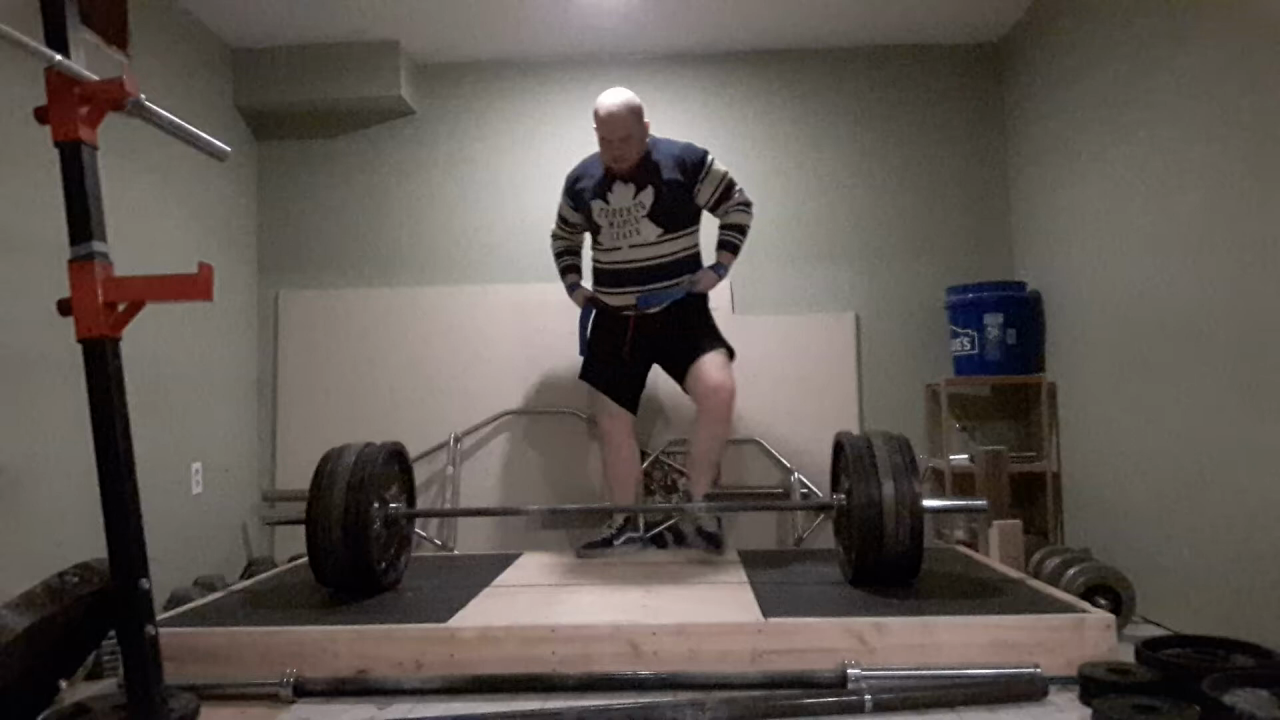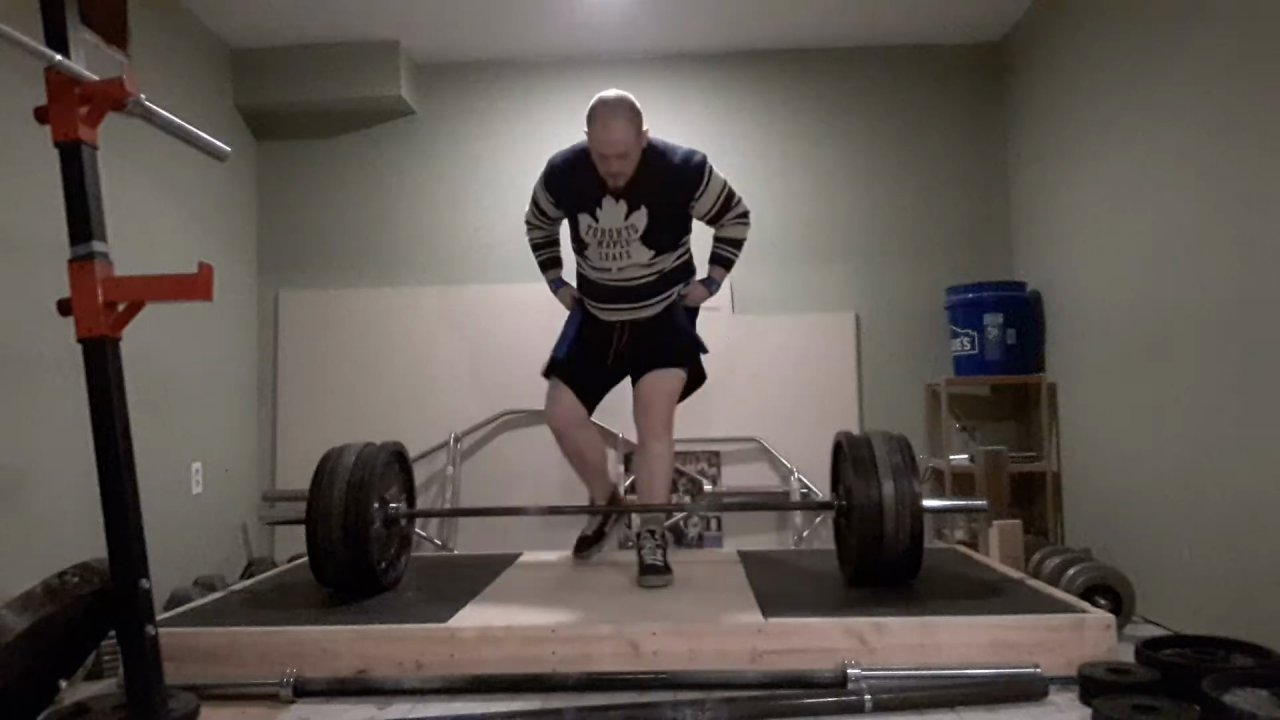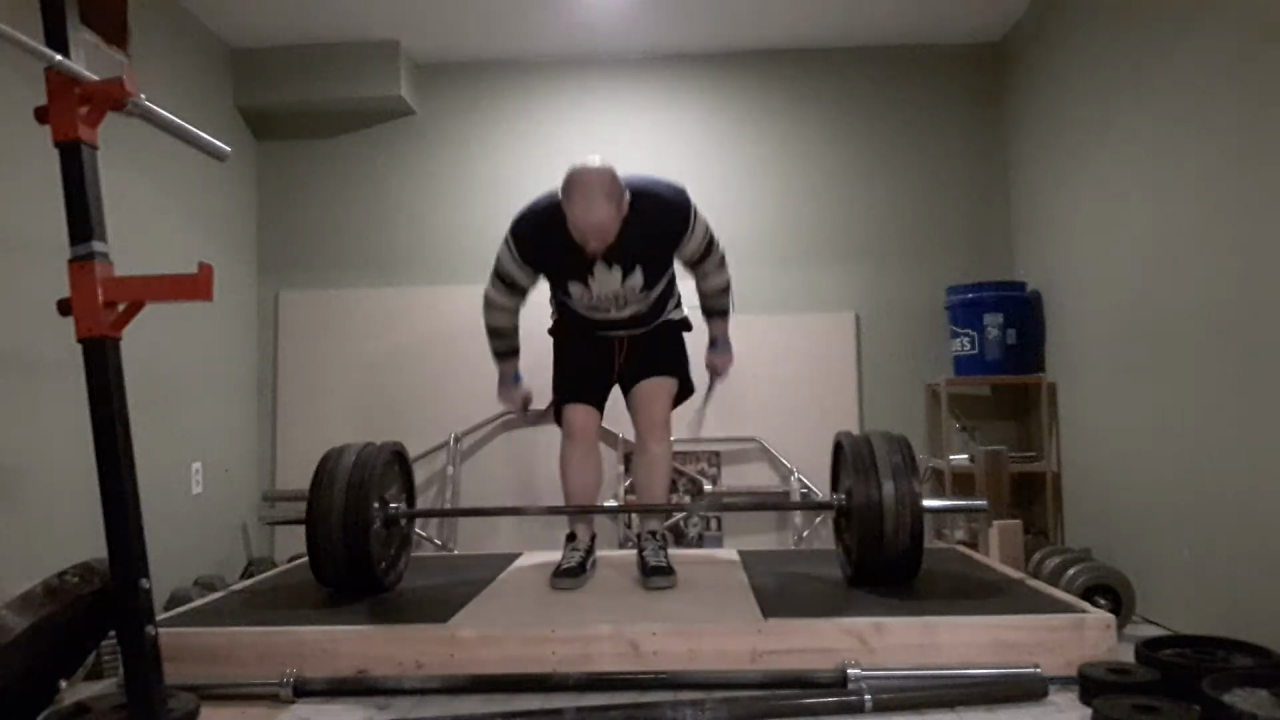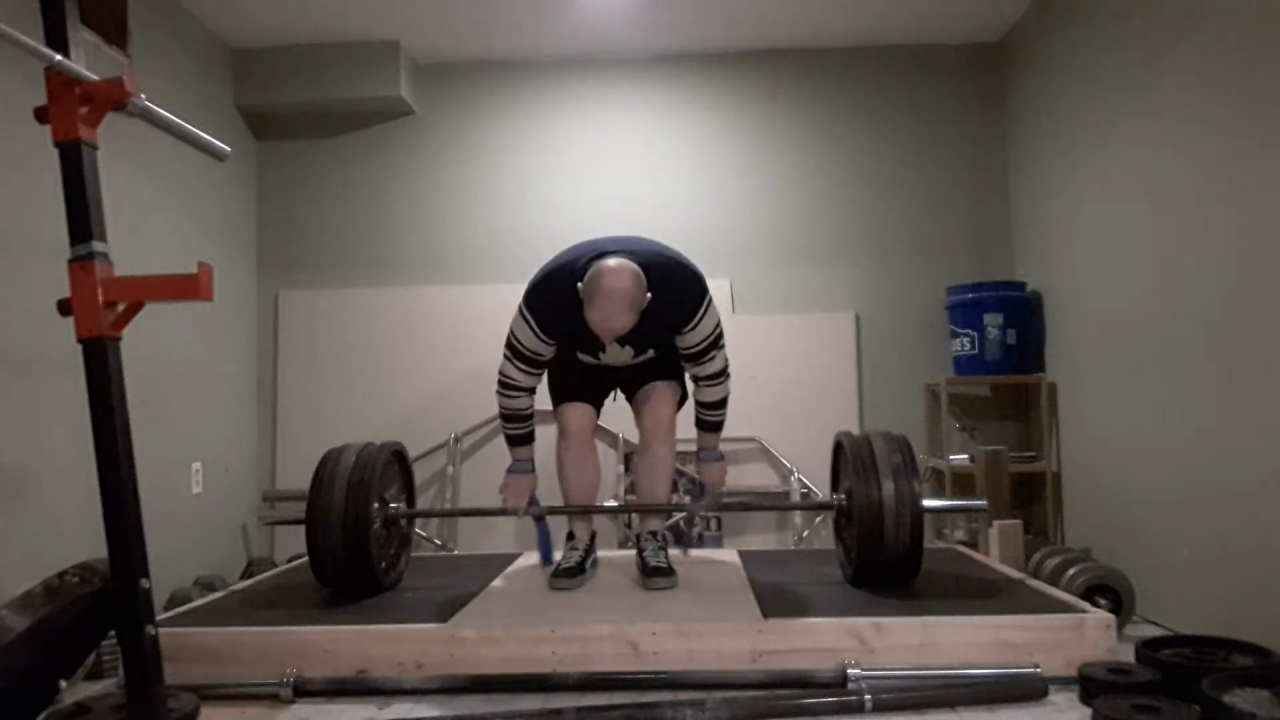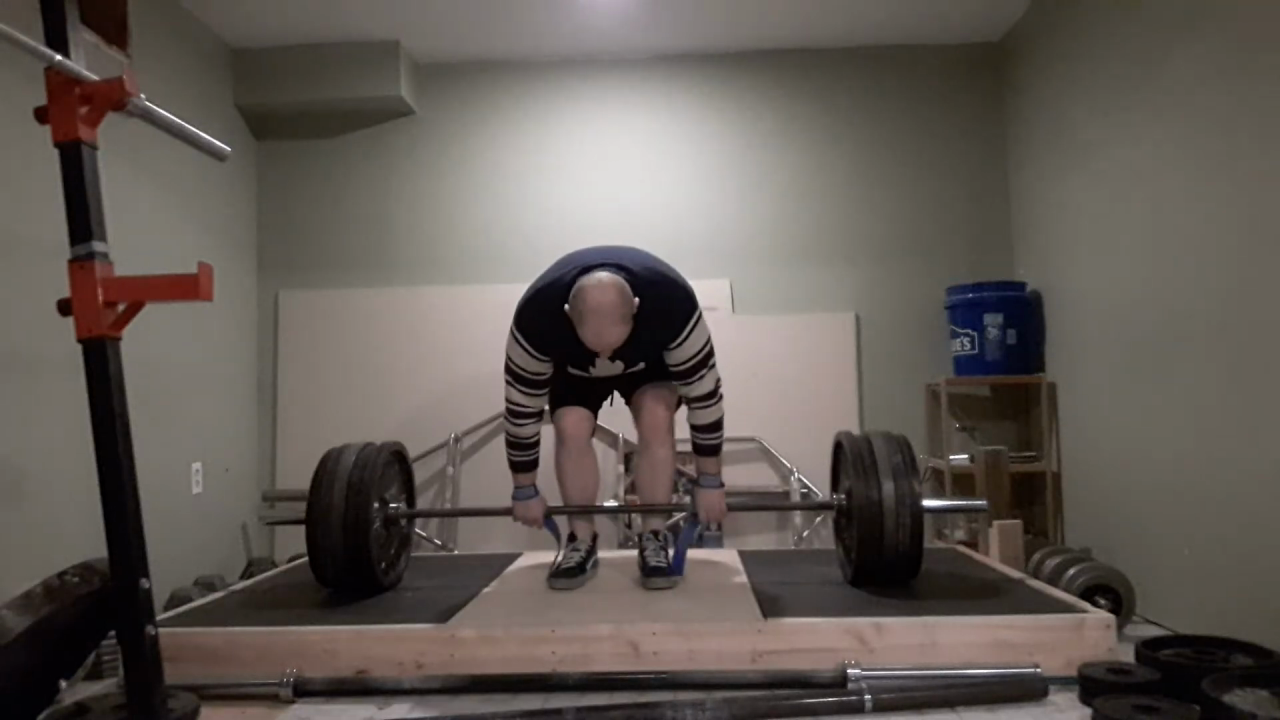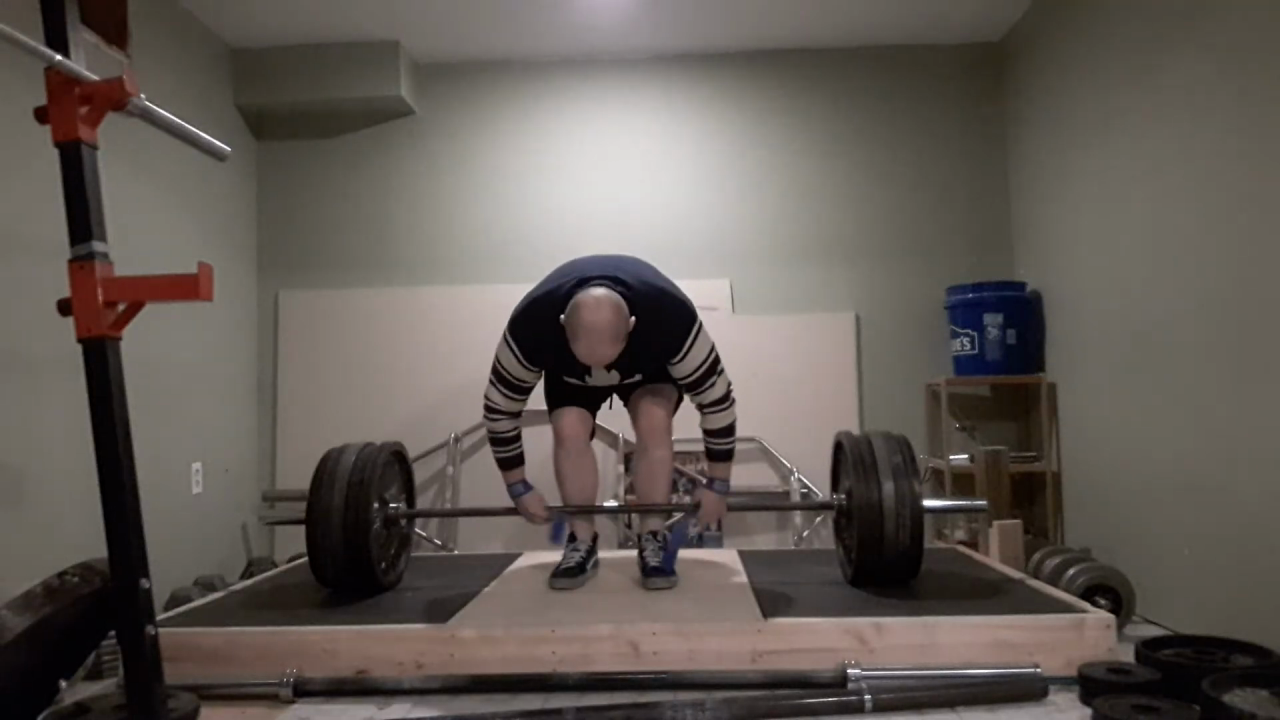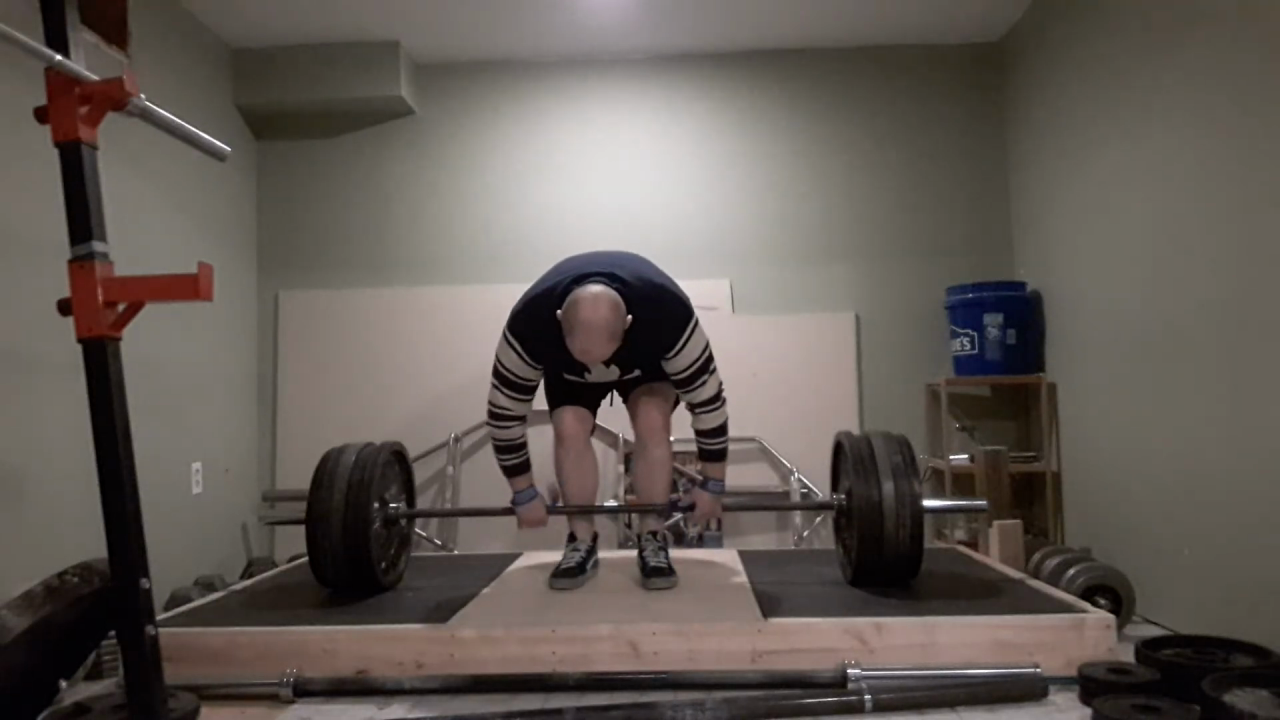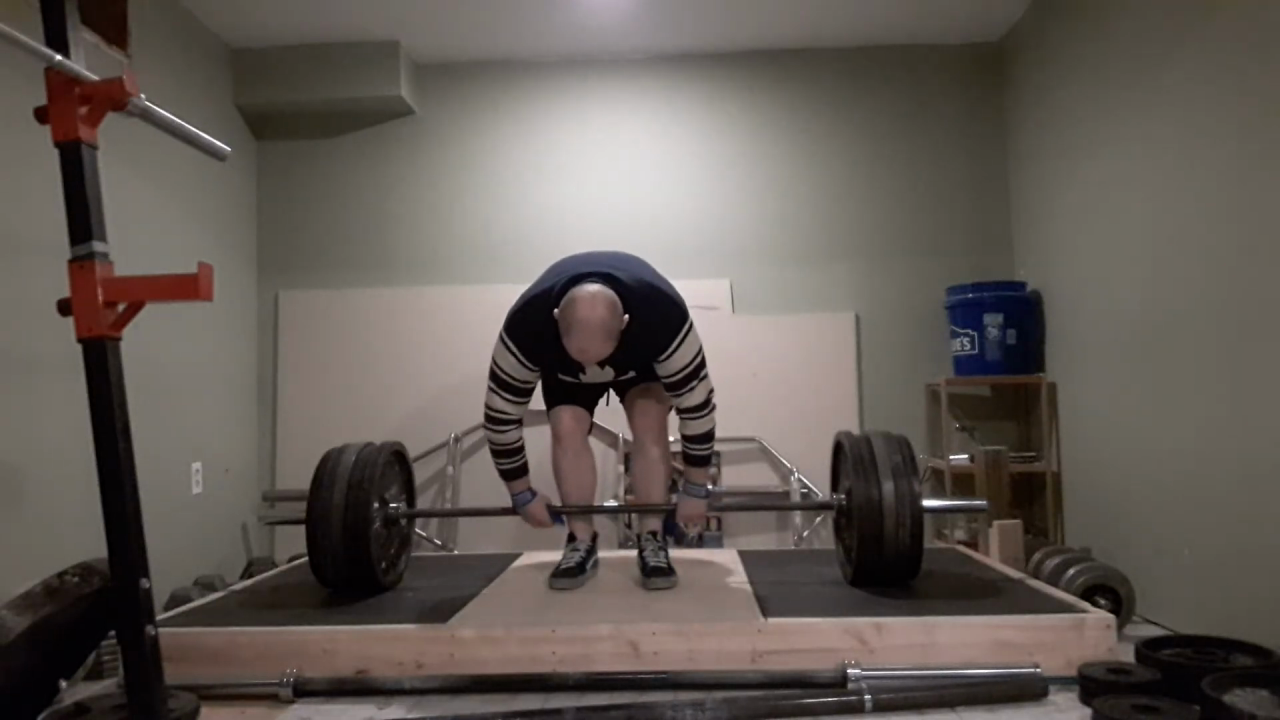
dt=0.5s
person 1, frame 1
left shoulder: (688, 162)
right shoulder: (580, 180)
left elbow: (738, 206)
right elbow: (563, 237)
left wrist: (720, 266)
right wrist: (572, 284)
left hip: (679, 310)
right hip: (613, 320)
left knee: (718, 391)
right knee: (614, 425)
left ankle: (700, 509)
right ankle: (626, 524)
person 1, frame 2
left shoulder: (684, 169)
right shoulder: (561, 172)
left elbow: (735, 217)
right elbow: (538, 224)
left wrist: (713, 278)
right wrist: (555, 281)
left hip: (664, 318)
right hip: (595, 320)
left knee: (654, 421)
right knee: (561, 412)
left ankle: (652, 537)
right ankle: (604, 499)
person 1, frame 3
left shoulder: (668, 208)
right shoulder: (533, 228)
left elbow: (711, 267)
right elbow: (501, 302)
left wrist: (719, 339)
right wrist: (509, 376)
left hip: (654, 329)
right hip: (581, 336)
left knee: (653, 419)
right knee: (578, 426)
left ankle: (652, 539)
right ankle: (581, 541)
person 1, frame 4
left shoulder: (682, 287)
right shoulder: (548, 295)
left elbow: (712, 372)
right elbow: (515, 381)
left wrist: (709, 452)
right wrist: (522, 465)
left hip: (654, 354)
right hip: (576, 357)
left knee: (658, 421)
right knee: (574, 426)
left ankle: (651, 539)
right ankle: (581, 541)
person 1, frame 5
left shoulder: (672, 301)
right shoulder: (537, 314)
left elbow: (703, 393)
right elbow: (523, 407)
left wrist: (709, 481)
right wrist: (525, 490)
left hip: (648, 359)
left knee: (657, 421)
right knee: (571, 430)
left ankle: (654, 539)
right ankle: (582, 541)
person 1, frame 6
left shoulder: (670, 315)
right shoulder: (532, 322)
left elbow: (717, 398)
right elbow: (500, 407)
left wrist: (718, 485)
right wrist: (518, 487)
left hip: (649, 361)
left knee: (654, 422)
right knee: (569, 430)
left ankle: (653, 540)
right ankle: (582, 542)
person 1, frame 7
left shoulder: (668, 312)
right shoulder: (530, 321)
left elbow: (708, 400)
right elbow: (506, 411)
left wrist: (712, 485)
right wrist: (523, 493)
left hip: (646, 358)
left knee: (652, 422)
right knee: (569, 429)
left ankle: (653, 540)
right ankle: (582, 541)
person 1, frame 8
left shoulder: (663, 313)
right shoulder: (526, 323)
left elbow: (697, 404)
right elbow: (501, 414)
left wrist: (695, 490)
right wrist: (522, 495)
left hip: (641, 356)
left knee: (650, 423)
right knee: (567, 428)
left ankle: (652, 540)
right ankle: (581, 541)
